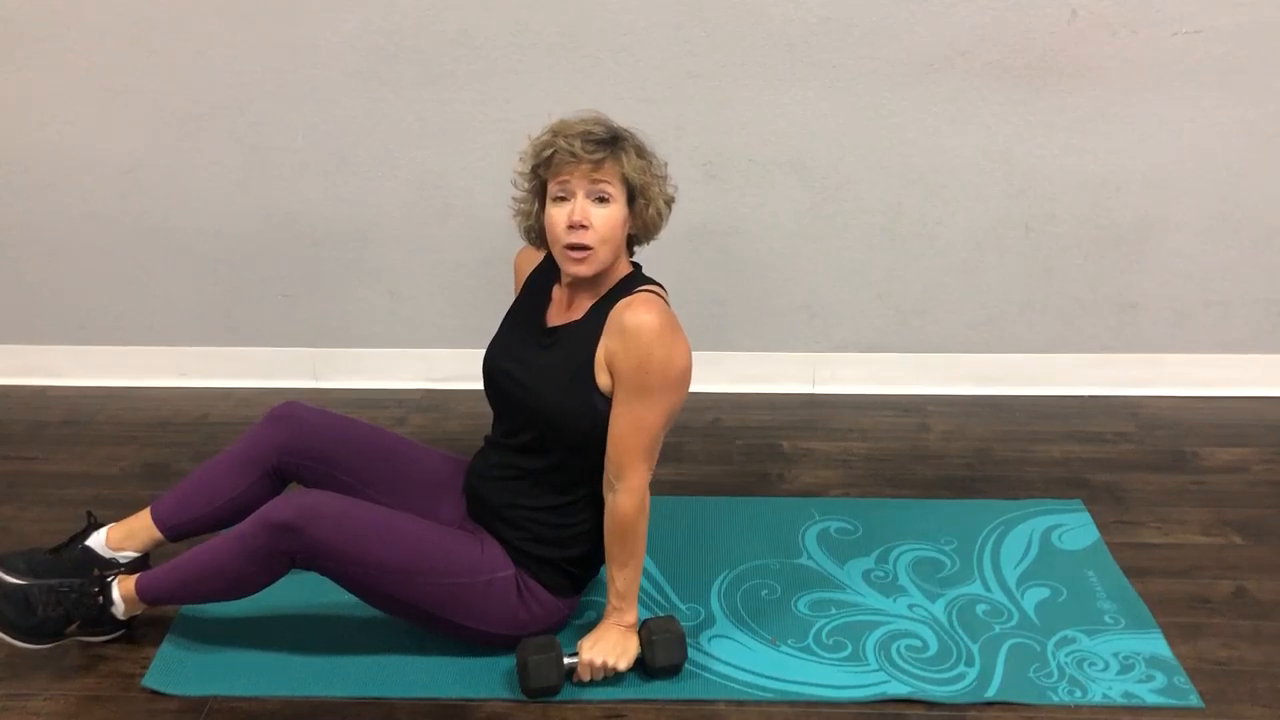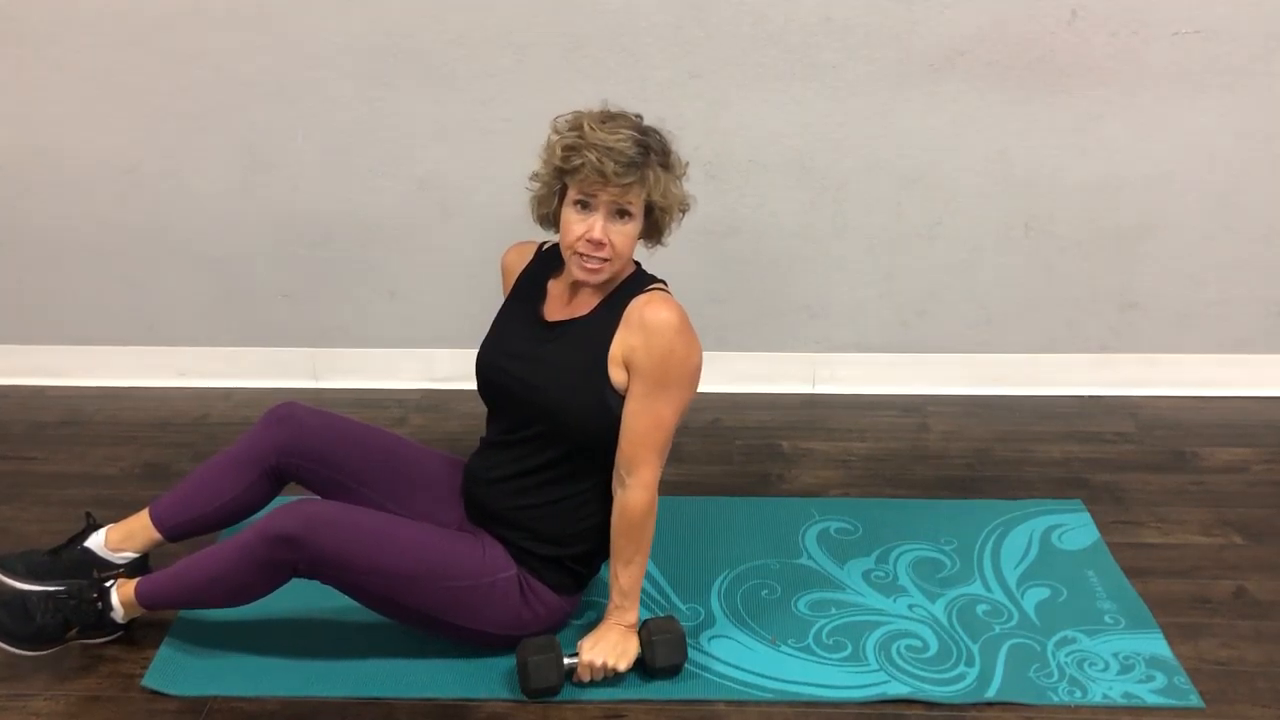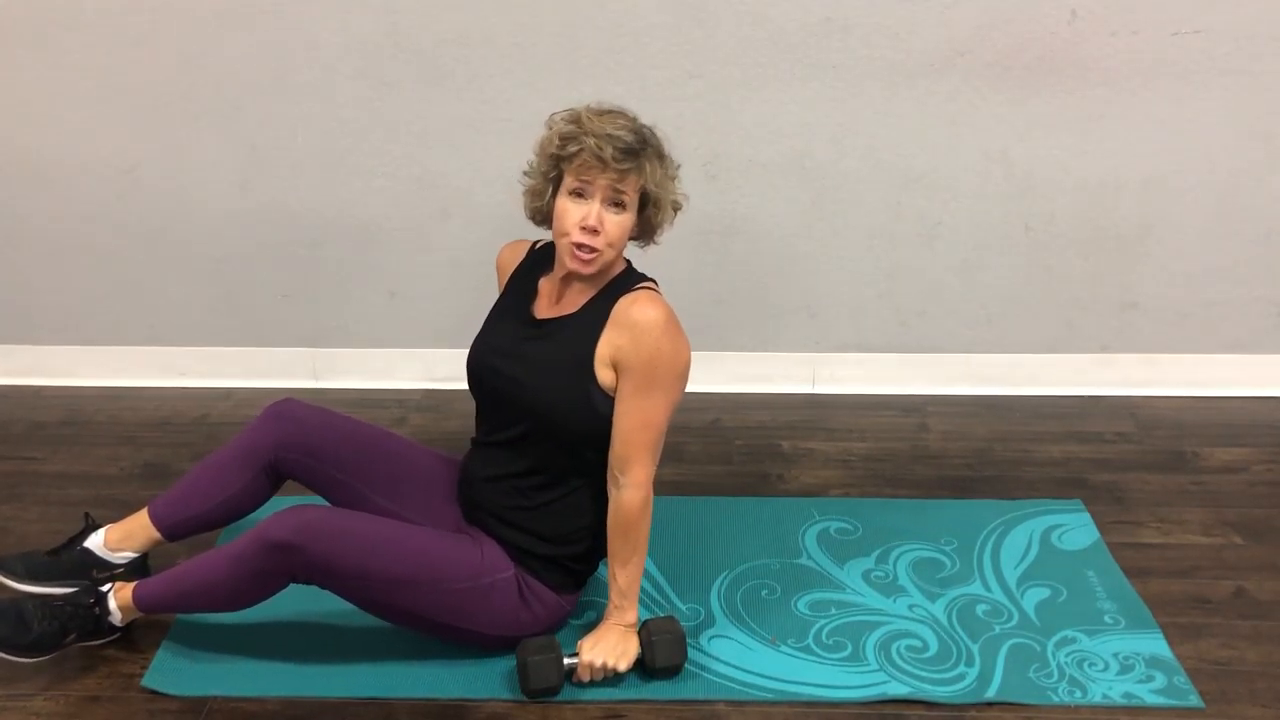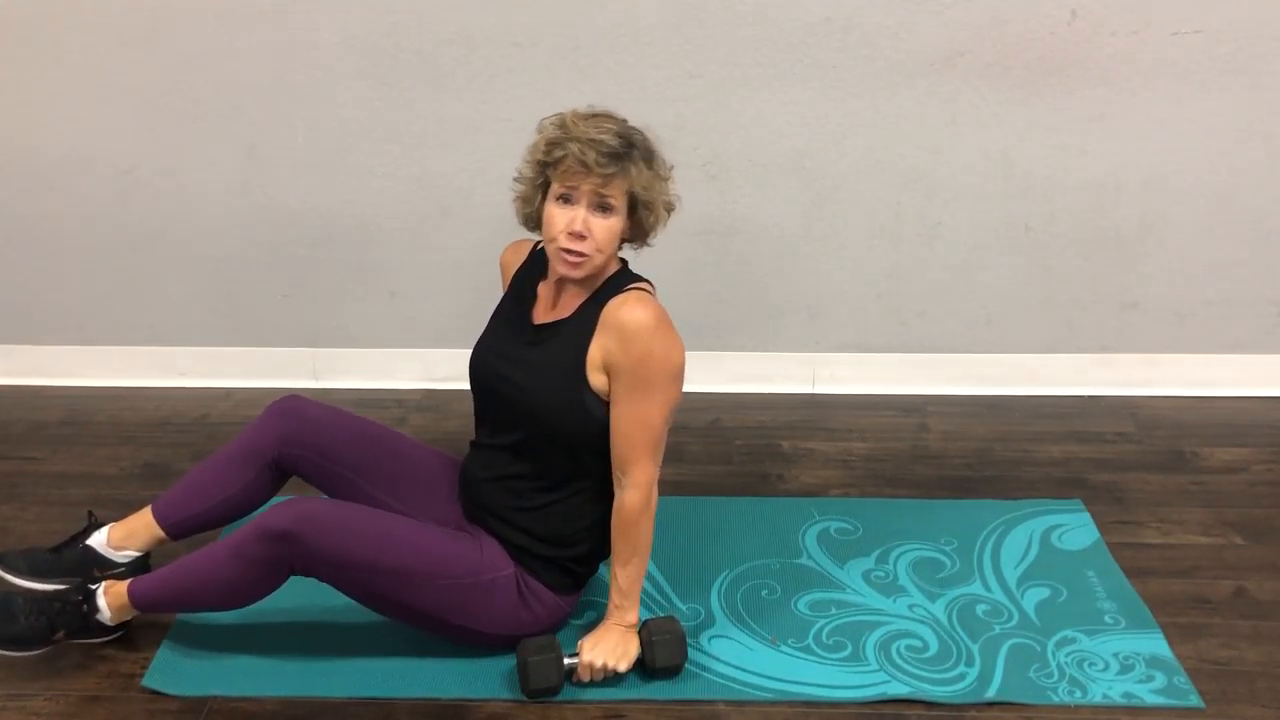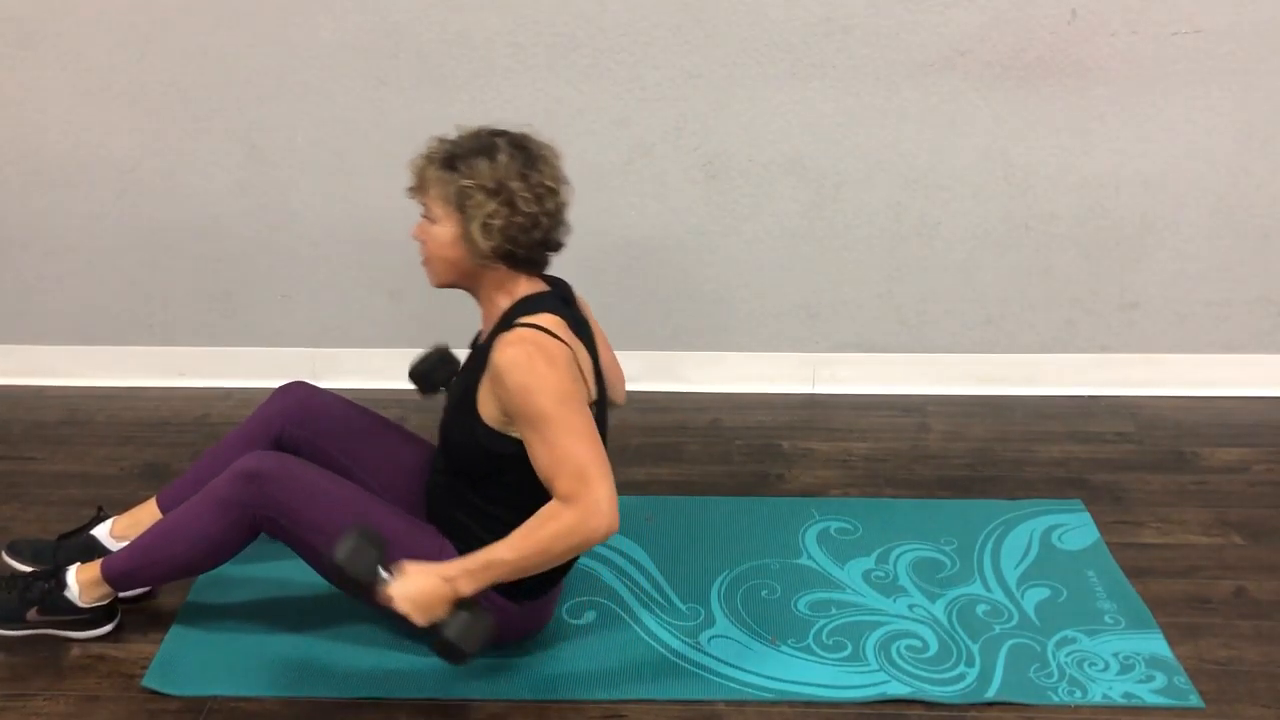
dt=1s
person 1, frame 1
left shoulder: (641, 326)
right shoulder: (535, 268)
left elbow: (626, 487)
left wrist: (620, 620)
left hip: (525, 579)
right hip: (478, 498)
left knee: (298, 519)
right knee: (289, 431)
left ankle: (116, 598)
right ankle: (112, 548)
person 1, frame 2
left shoulder: (655, 324)
right shoulder: (524, 265)
left elbow: (636, 483)
left wrist: (621, 620)
left hip: (528, 580)
right hip: (473, 500)
left knee: (299, 529)
right knee: (287, 431)
left ankle: (114, 602)
right ankle: (111, 550)
person 1, frame 3
left shoulder: (642, 323)
right shoulder: (519, 263)
left elbow: (631, 482)
left wrist: (621, 620)
left hip: (525, 579)
right hip: (469, 502)
left knee: (296, 535)
right knee: (285, 428)
left ankle: (111, 605)
right ankle: (110, 550)
person 1, frame 4
left shoulder: (633, 322)
right shoulder: (522, 265)
left elbow: (635, 485)
left wrist: (621, 620)
left hip: (525, 581)
right hip: (473, 501)
left knee: (297, 527)
right knee: (290, 424)
left ankle: (104, 606)
right ankle: (113, 549)
person 1, frame 5
left shoulder: (527, 352)
right shoulder: (541, 296)
left elbow: (594, 512)
right elbow: (612, 390)
left wrist: (453, 581)
left hip: (489, 592)
right hip: (463, 516)
left knee: (262, 480)
right knee: (295, 408)
left ankle: (85, 592)
right ankle: (117, 539)
